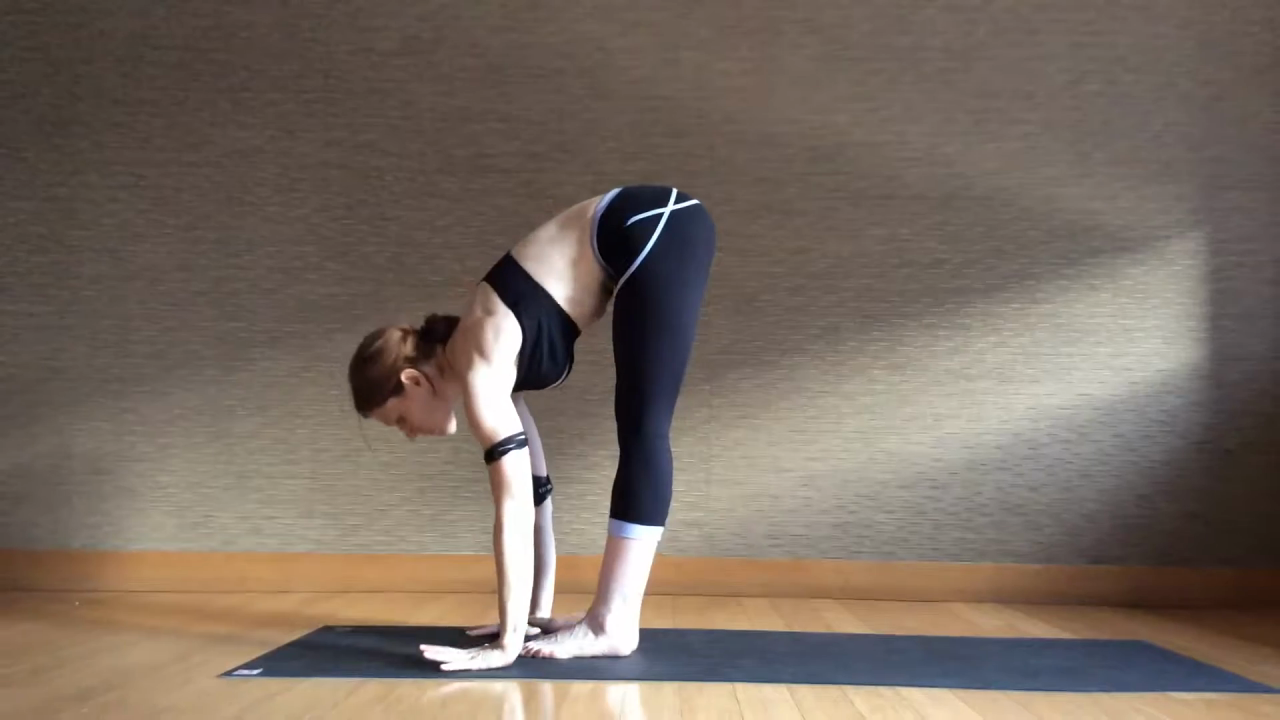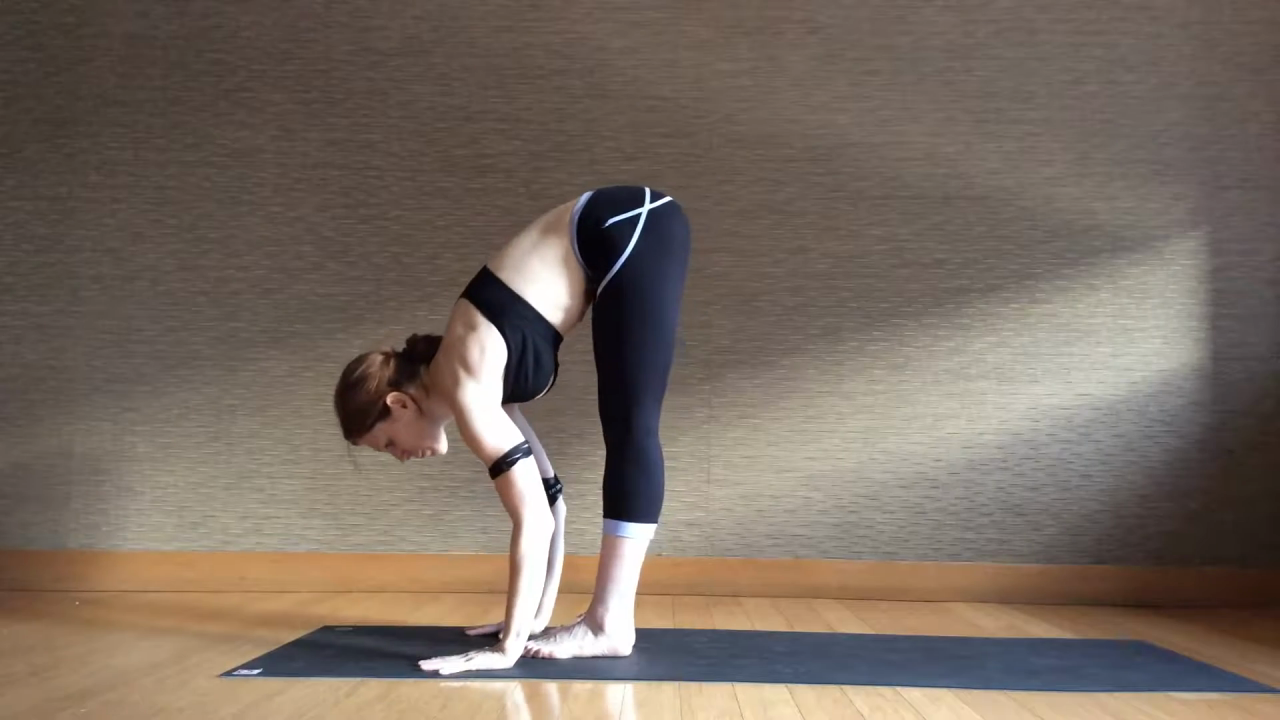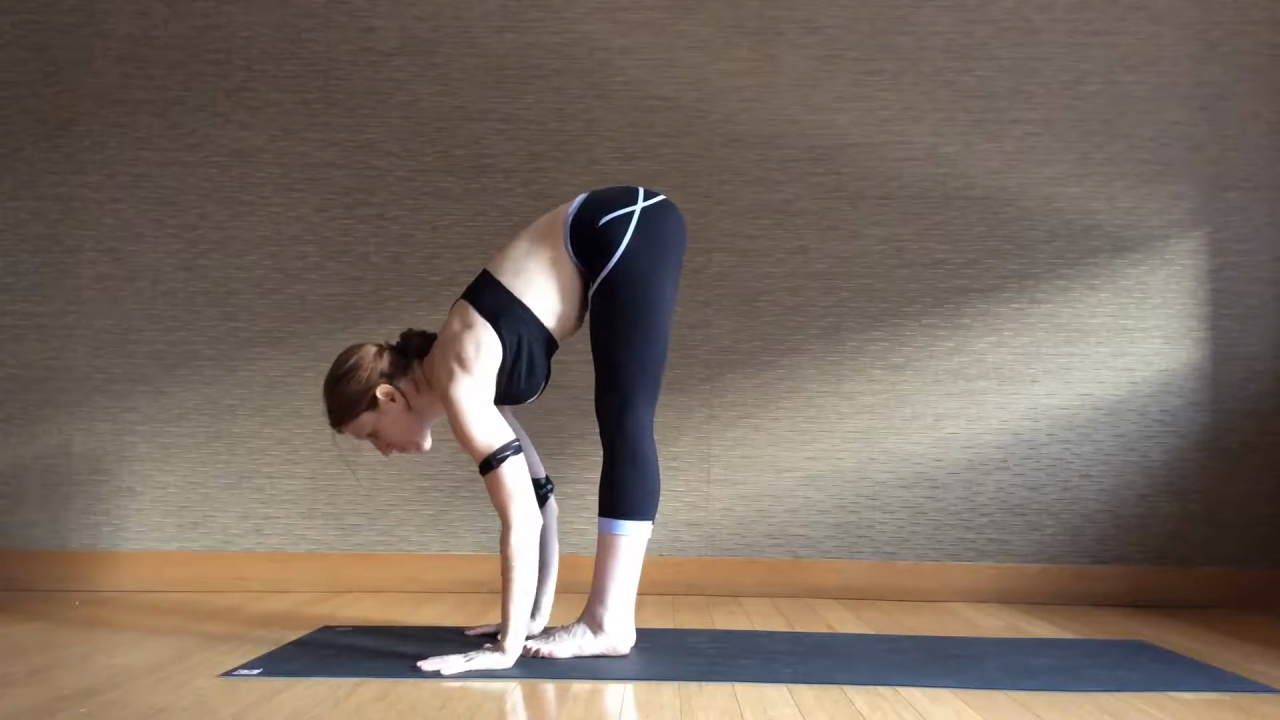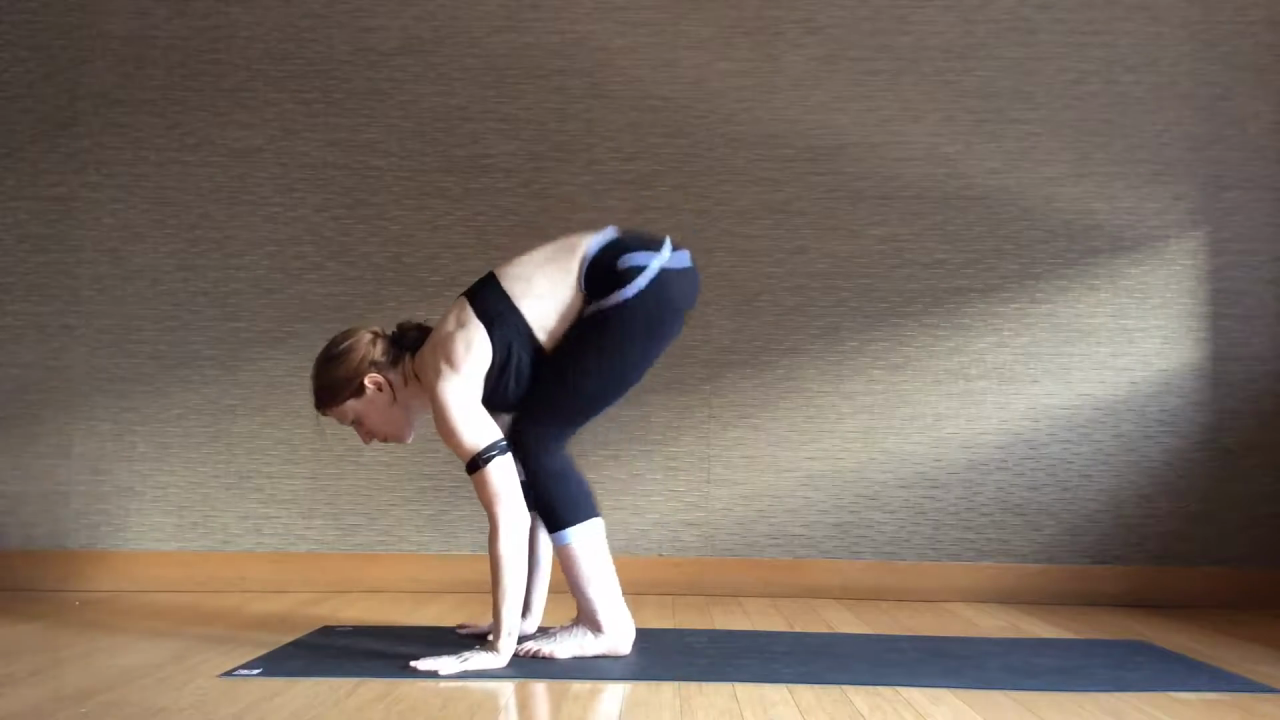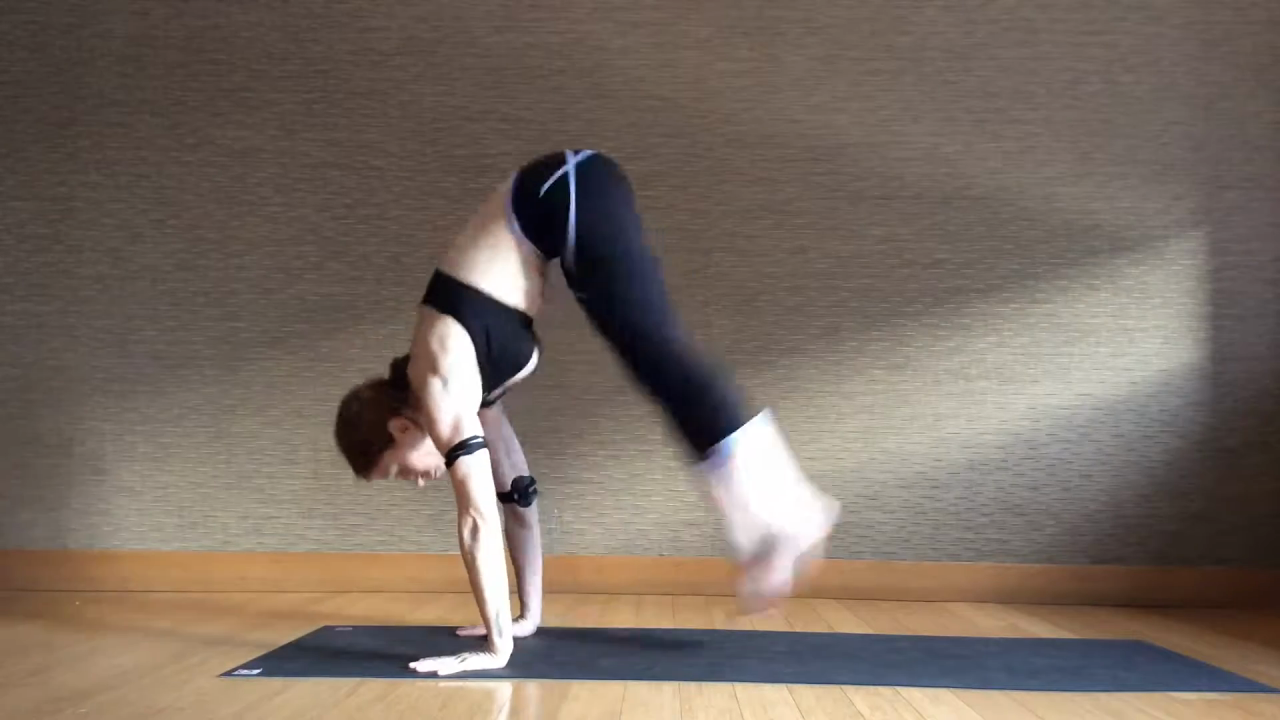
dt=0.5s
person 1, frame 1
left shoulder: (478, 371)
right shoulder: (492, 362)
left elbow: (514, 511)
right elbow: (534, 489)
left wrist: (509, 643)
right wrist: (538, 611)
left hip: (659, 230)
right hip: (653, 229)
left knee: (643, 431)
right knee: (639, 432)
left ankle: (610, 624)
right ankle: (614, 617)
person 1, frame 2
left shoulder: (464, 389)
right shoulder: (477, 379)
left elbow: (534, 520)
right elbow: (546, 494)
left wrist: (509, 646)
right wrist: (535, 617)
left hip: (634, 231)
right hip: (628, 231)
left knee: (630, 430)
right knee: (624, 431)
left ankle: (609, 625)
right ankle: (610, 618)
person 1, frame 3
left shoulder: (458, 386)
right shoulder: (467, 376)
left elbow: (521, 519)
right elbow: (538, 495)
left wrist: (508, 647)
right wrist: (535, 616)
left hip: (628, 230)
right hip: (619, 232)
left knee: (625, 426)
right knee: (620, 427)
left ankle: (609, 625)
right ankle: (608, 619)
person 1, frame 4
left shoulder: (446, 382)
right shoulder: (455, 373)
left elbow: (508, 514)
right elbow: (522, 498)
left wrist: (501, 644)
right wrist: (530, 617)
left hip: (646, 275)
right hip: (640, 277)
left knee: (534, 443)
right knee: (532, 448)
left ankle: (606, 625)
right ankle: (601, 616)
person 1, frame 5
left shoulder: (437, 390)
right shoulder: (466, 382)
left elbow: (478, 518)
right elbow: (516, 494)
left wrist: (497, 646)
right wrist: (526, 614)
right knee: (654, 363)
left ankle: (785, 509)
